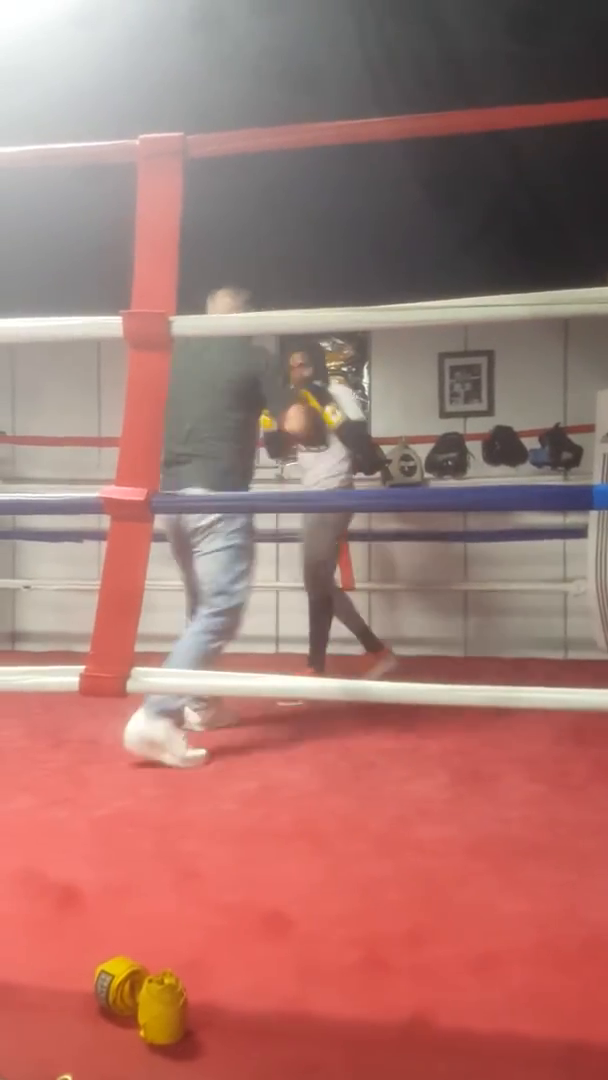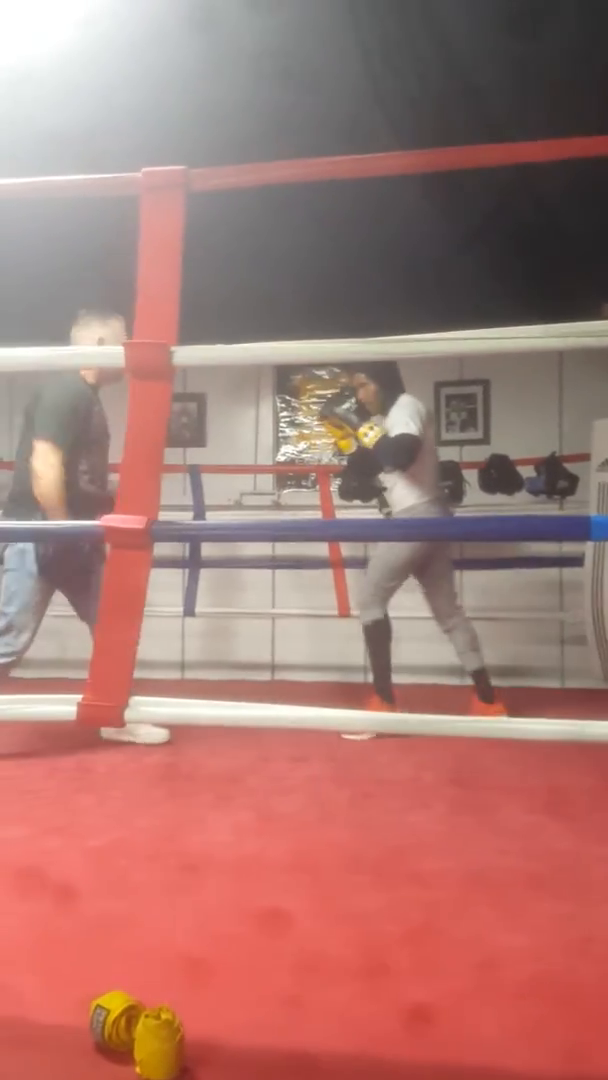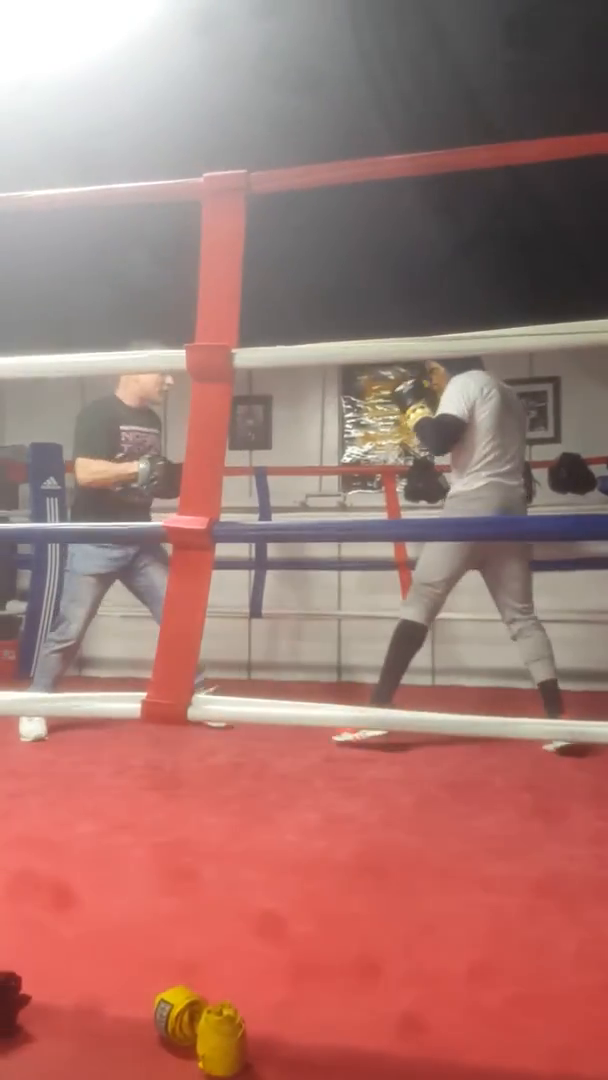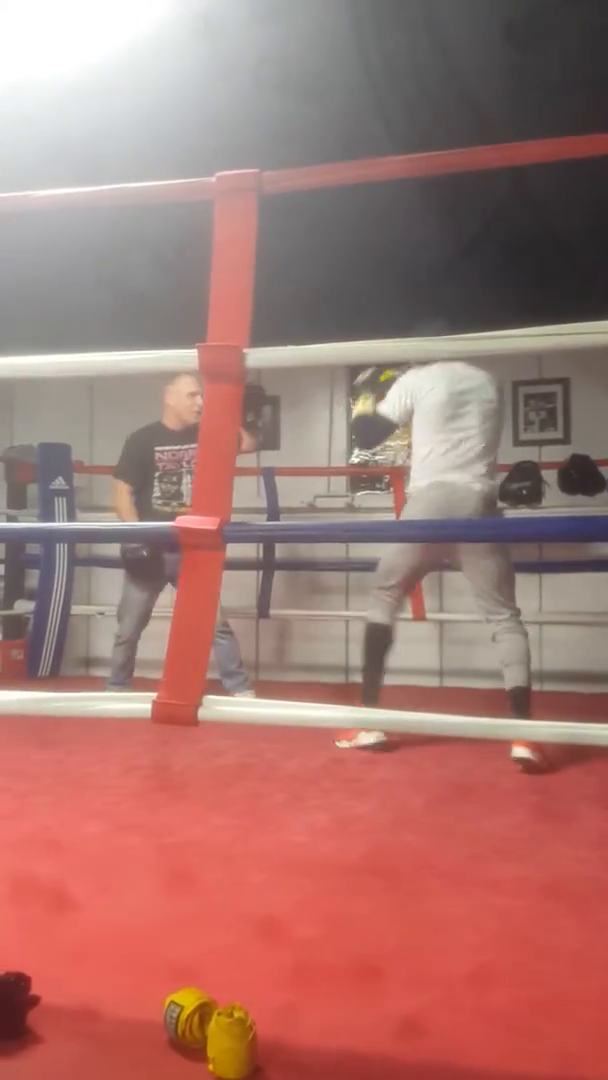
dt=1s
person 1, frame 1
left shoulder: (173, 358)
right shoulder: (256, 359)
right elbow: (298, 423)
left hip: (173, 497)
right hip: (217, 498)
left knee: (205, 603)
right knee: (218, 612)
left ankle: (200, 703)
right ankle: (156, 719)
person 1, frame 2
left shoulder: (86, 395)
right shoulder: (63, 390)
right elbow: (43, 466)
right wrist: (61, 529)
left hip: (73, 537)
right hip: (36, 534)
person 1, frame 3
left shoulder: (151, 421)
right shoulder: (98, 415)
right elbow: (85, 473)
left wrist: (172, 479)
right wrist: (141, 468)
left hip: (139, 541)
right hip: (95, 542)
right knee: (69, 629)
left ankle: (194, 693)
person 1, frame 4
right shoulder: (143, 440)
left elbow: (250, 443)
right elbow: (122, 492)
left wrist: (250, 418)
right wrist: (134, 538)
right hip: (150, 550)
left knee: (217, 624)
right knee: (128, 629)
left ankle: (241, 693)
right ankle: (115, 692)
person 2, frame 1
left shoulder: (338, 392)
left elbow: (359, 440)
right elbow: (276, 447)
left wrist: (323, 400)
left hip: (334, 494)
left knee: (317, 579)
right knee: (321, 581)
left ankle: (314, 670)
right ankle: (376, 650)
person 2, frame 2
left shoulder: (405, 407)
right shoulder: (394, 414)
left elbow: (398, 457)
right elbow: (367, 467)
left wrist: (362, 425)
right wrist: (347, 432)
left hip: (417, 517)
right hip: (428, 517)
left knee: (371, 597)
right knee: (448, 611)
left ankle: (384, 704)
right ankle: (488, 702)
person 2, frame 3
left shoulder: (465, 384)
right shoulder: (508, 396)
left elbow: (439, 438)
left wrist: (414, 407)
left hip: (471, 506)
right hip: (511, 508)
left knee: (420, 602)
right knee: (521, 616)
right ankle: (556, 721)
person 2, frame 4
left shoulder: (413, 380)
right shoulder: (488, 384)
left elbow: (366, 437)
left wrist: (365, 398)
left hip: (428, 504)
right hip: (477, 508)
left knee: (383, 599)
right knee: (504, 618)
right ankle: (524, 734)
